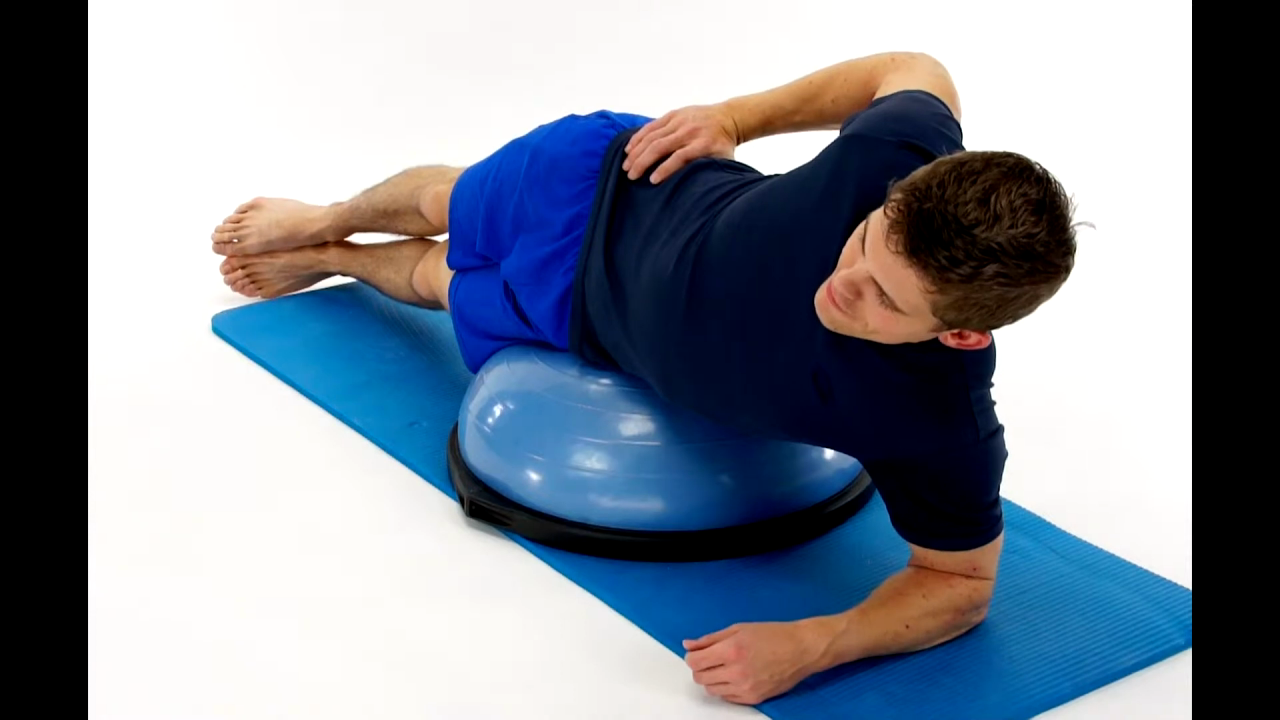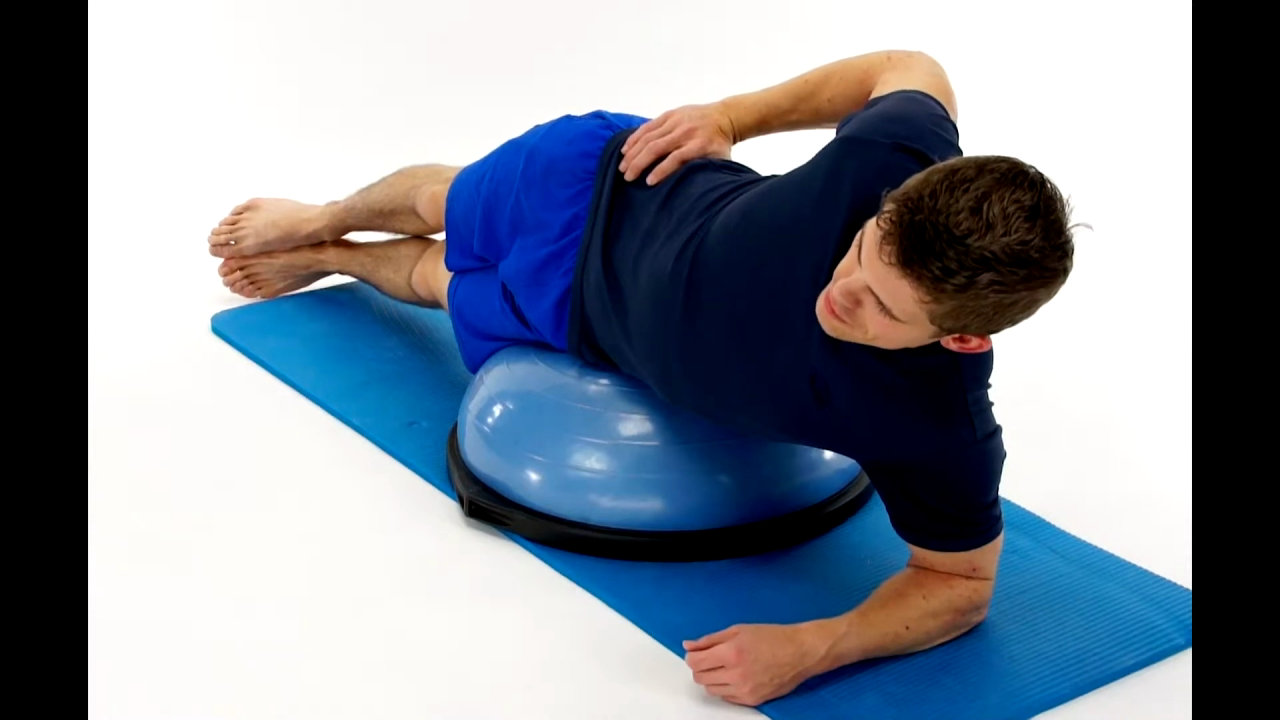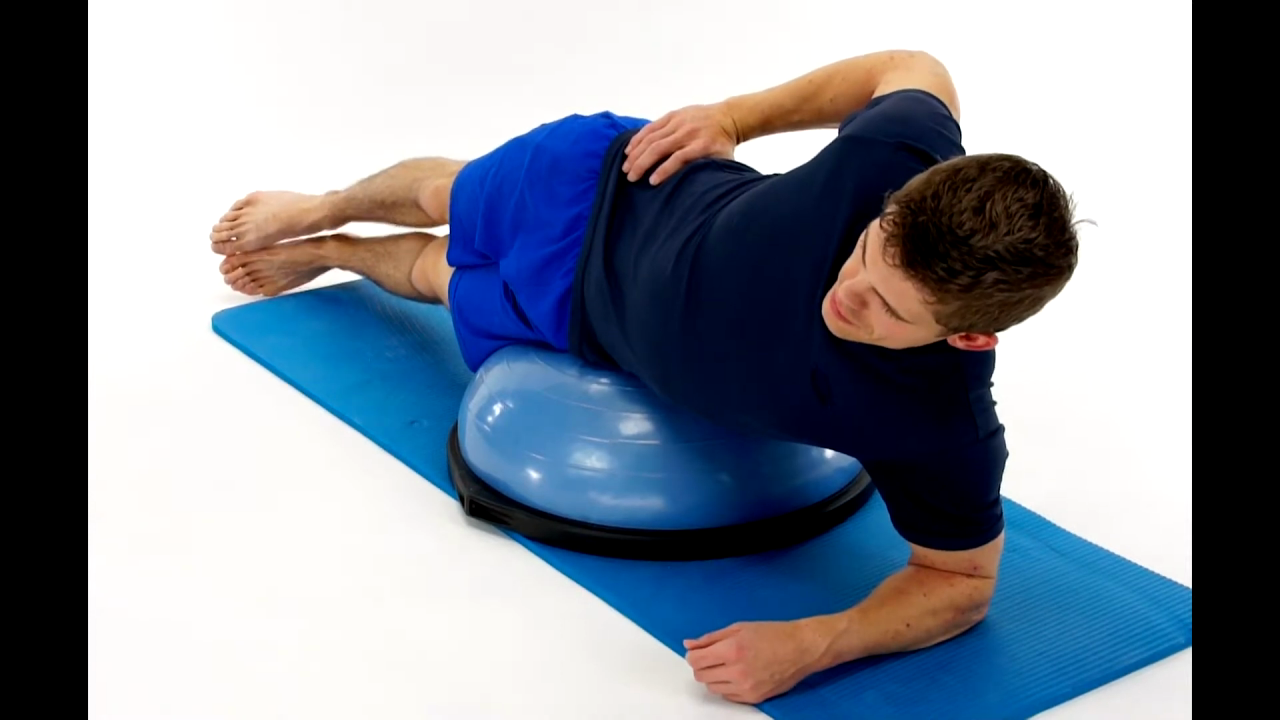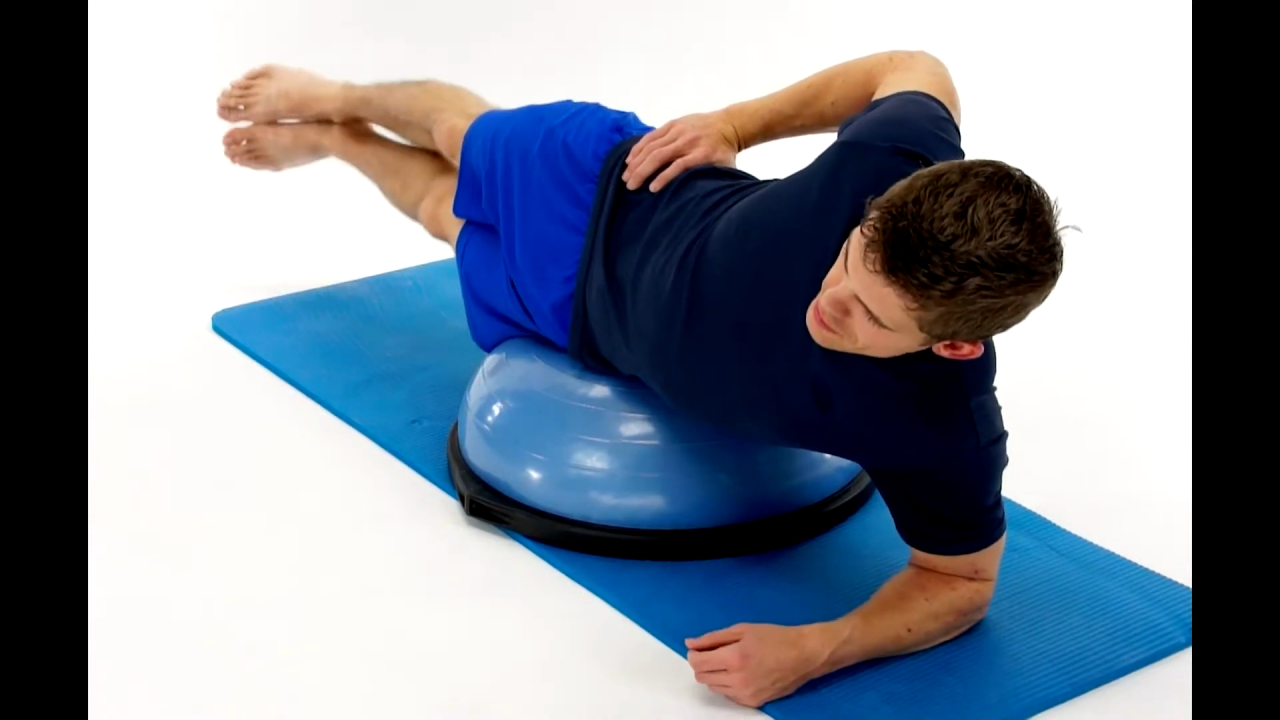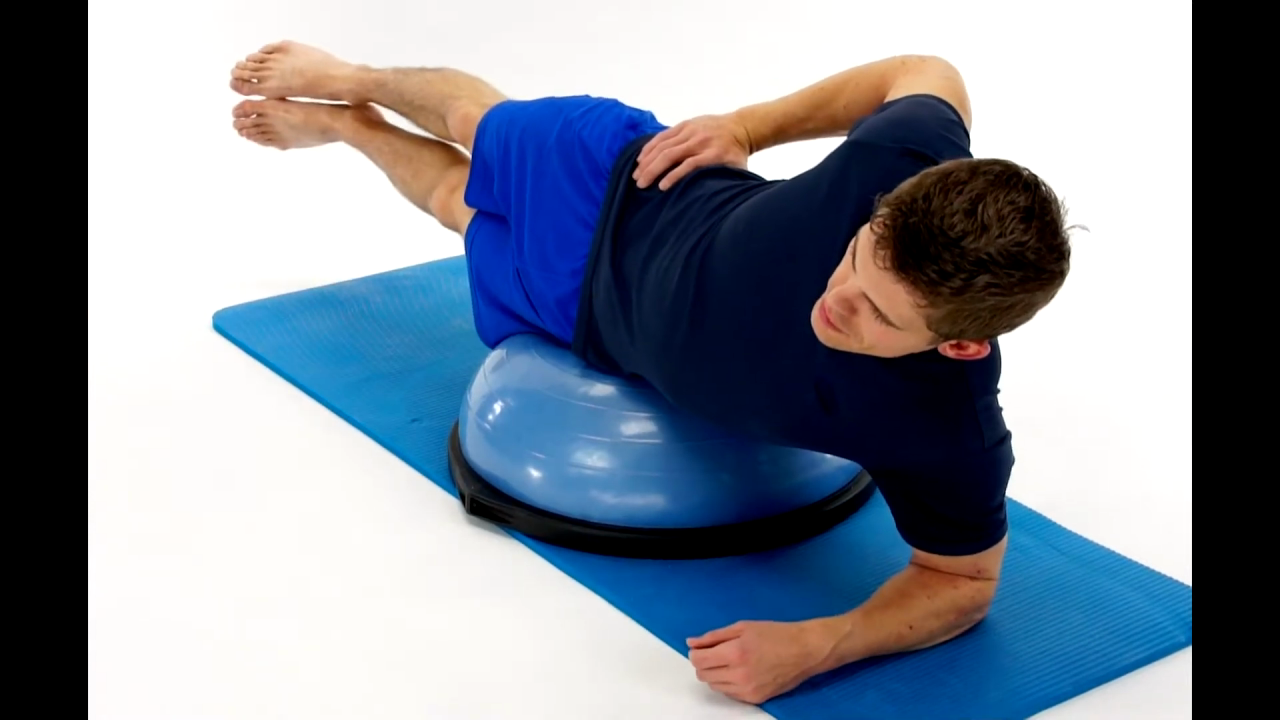
dt=1s
person 1, frame 1
left shoulder: (945, 432)
right shoulder: (906, 157)
left elbow: (961, 581)
right elbow: (915, 71)
left wrist: (810, 643)
right wrist: (736, 117)
left knee: (446, 281)
right knee: (443, 203)
left ankle: (333, 259)
right ankle: (322, 222)
person 1, frame 2
left shoulder: (942, 434)
right shoulder: (899, 161)
left elbow: (961, 582)
right elbow: (911, 68)
left wrist: (811, 646)
right wrist: (733, 115)
left knee: (442, 282)
right knee: (441, 205)
left ankle: (332, 259)
right ankle: (321, 221)
person 1, frame 3
left shoulder: (946, 433)
right shoulder: (902, 158)
left elbow: (963, 580)
right elbow: (915, 70)
left wrist: (811, 643)
right wrist: (736, 115)
right hip: (597, 178)
left knee: (444, 277)
right knee: (446, 195)
left ankle: (328, 254)
right ankle: (320, 214)
person 1, frame 4
left shoulder: (947, 436)
right shoulder: (902, 164)
left elbow: (961, 580)
right elbow: (916, 71)
left wrist: (812, 648)
right wrist: (737, 123)
right hip: (596, 177)
left knee: (448, 209)
right knee: (454, 127)
left ankle: (331, 137)
right ankle: (331, 108)
person 1, frame 5
left shoulder: (952, 439)
right shoulder: (910, 163)
left elbow: (962, 582)
right elbow: (929, 76)
left wrist: (813, 644)
right wrist: (746, 126)
right hip: (608, 176)
left knee: (458, 199)
right knee: (467, 118)
left ankle: (342, 125)
right ankle: (343, 94)
